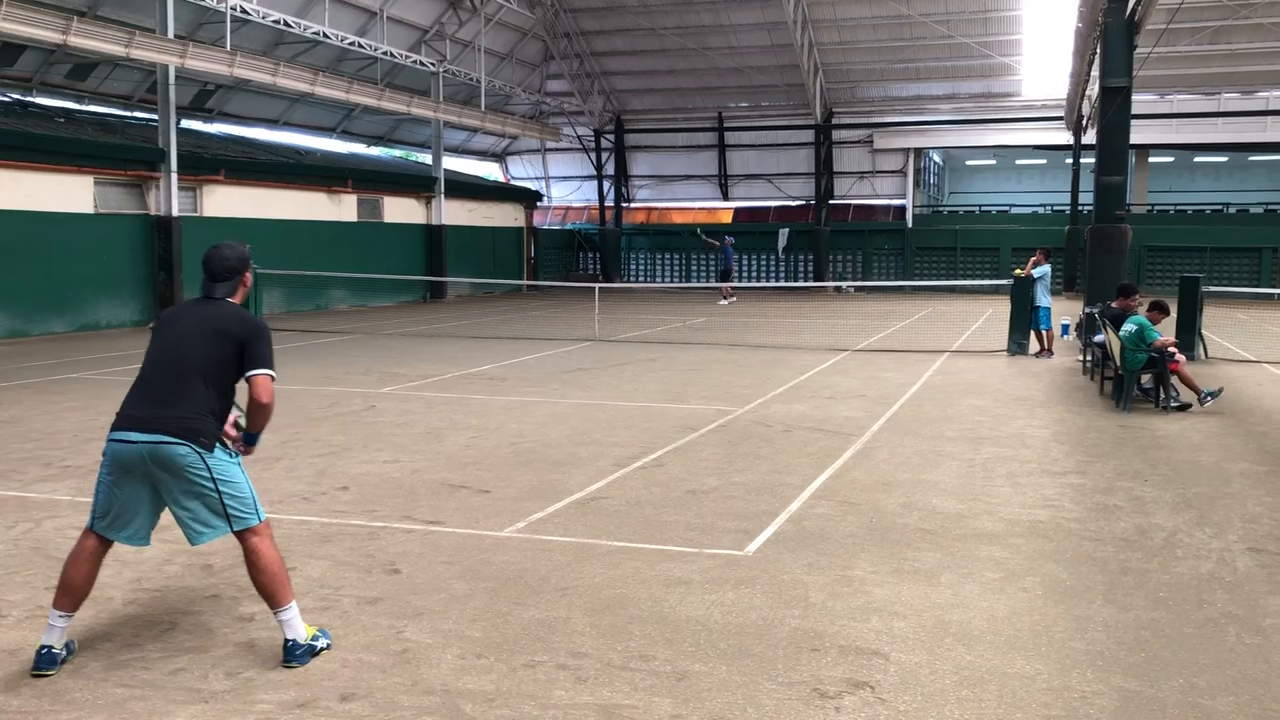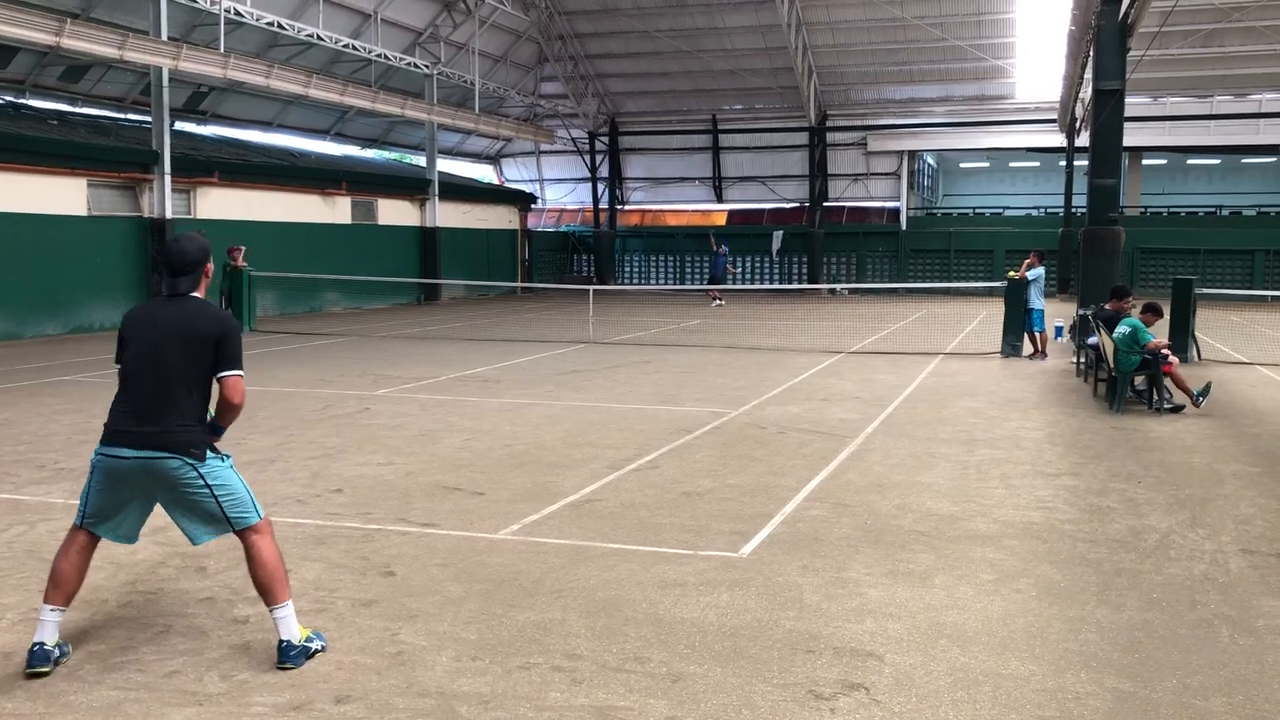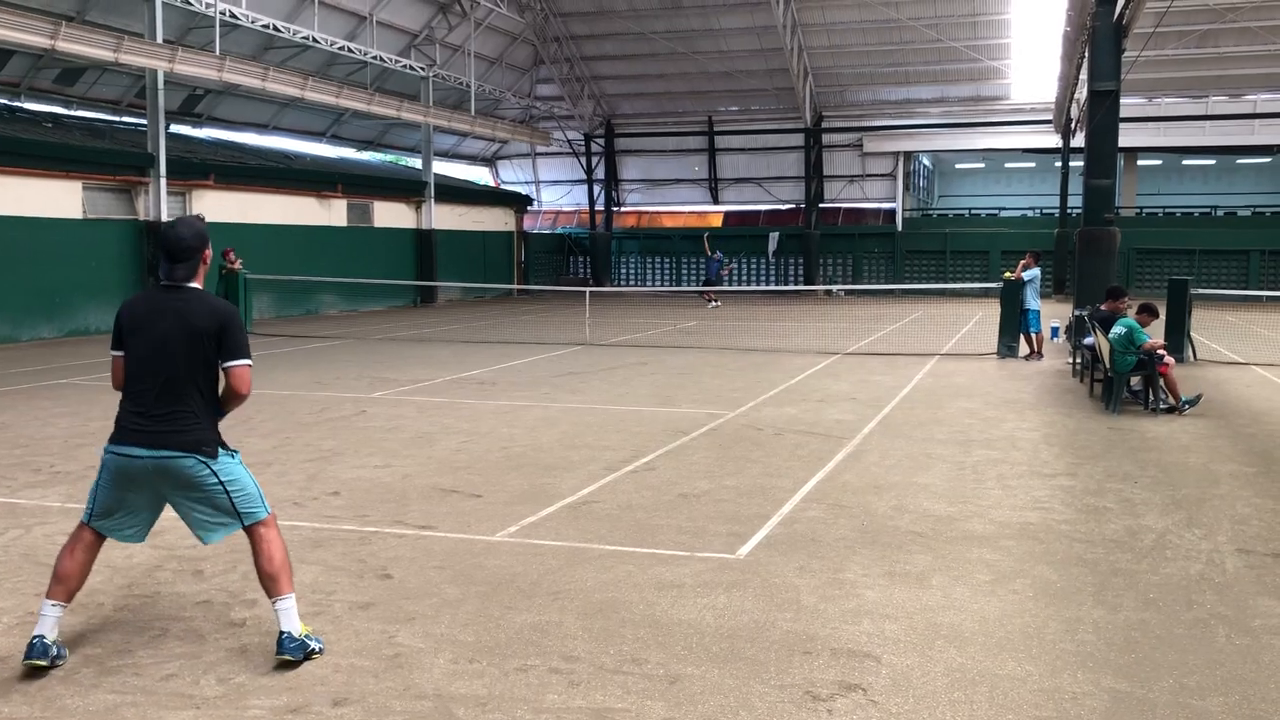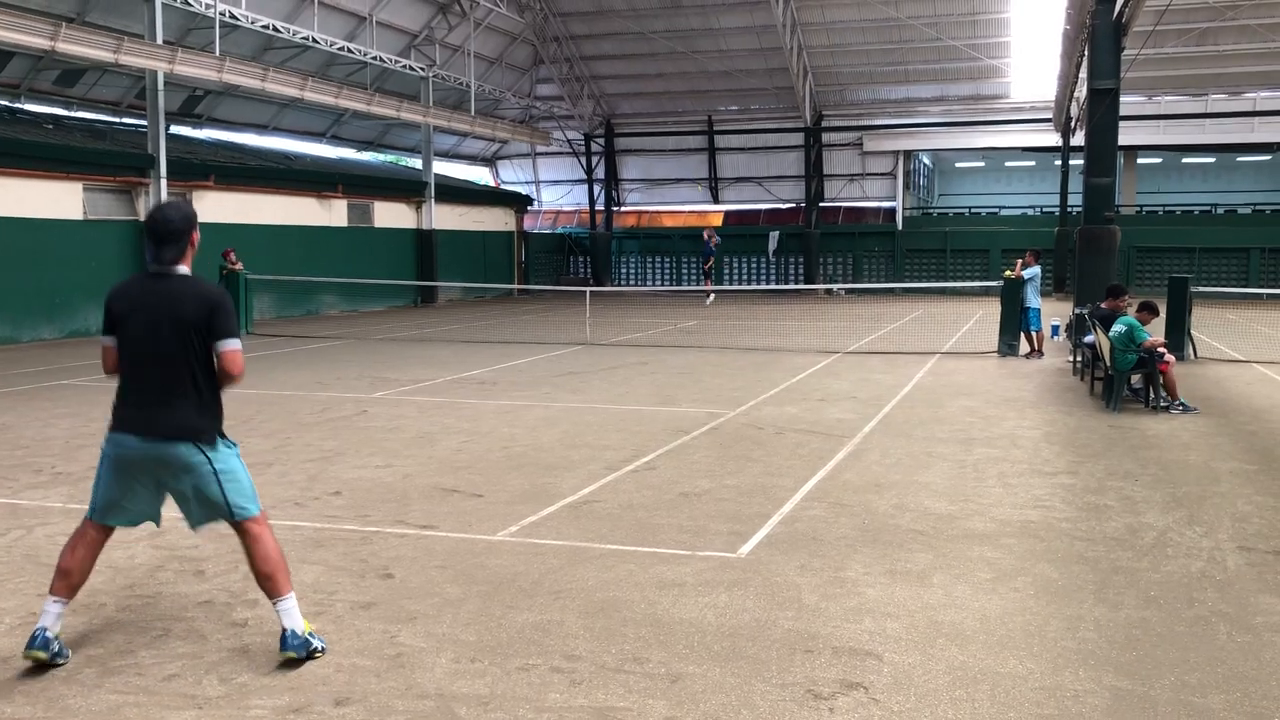
dt=0.3s
person 1, frame 1
left shoulder: (170, 317)
right shoulder: (250, 326)
right elbow: (263, 397)
left wrist: (217, 421)
right wrist: (250, 436)
left hip: (125, 435)
right hip: (187, 442)
left knee: (97, 536)
right knee: (254, 532)
left ankle: (51, 644)
right ankle: (297, 637)
person 1, frame 2
left shoulder: (134, 318)
right shoulder: (220, 322)
right elbow: (233, 398)
right wrist: (214, 428)
left hip: (117, 447)
right hip: (182, 452)
left knee: (83, 533)
right knee: (256, 531)
left ankle: (44, 643)
right ankle: (291, 638)
person 1, frame 3
left shoulder: (130, 309)
right shoulder: (221, 313)
left elbow: (118, 380)
right elbow: (240, 387)
left hip: (128, 446)
right hip: (193, 448)
left knee: (89, 532)
right knee: (263, 526)
left ankle: (43, 638)
right ankle: (291, 633)
person 1, frame 4
left shoulder: (120, 295)
right shoulder: (211, 298)
left elbow: (110, 365)
right elbow: (233, 370)
left hip: (128, 437)
right hip: (191, 439)
left knee: (94, 527)
right knee: (253, 525)
left ankle: (46, 633)
right ankle: (295, 632)
